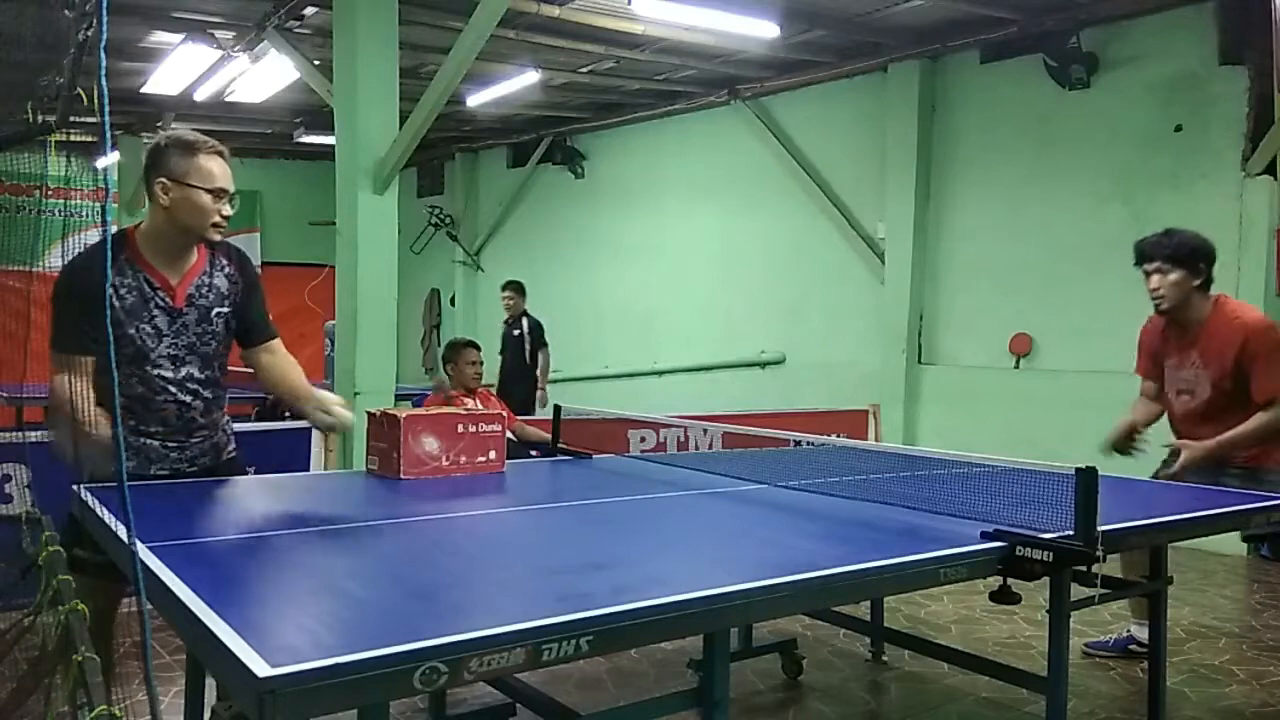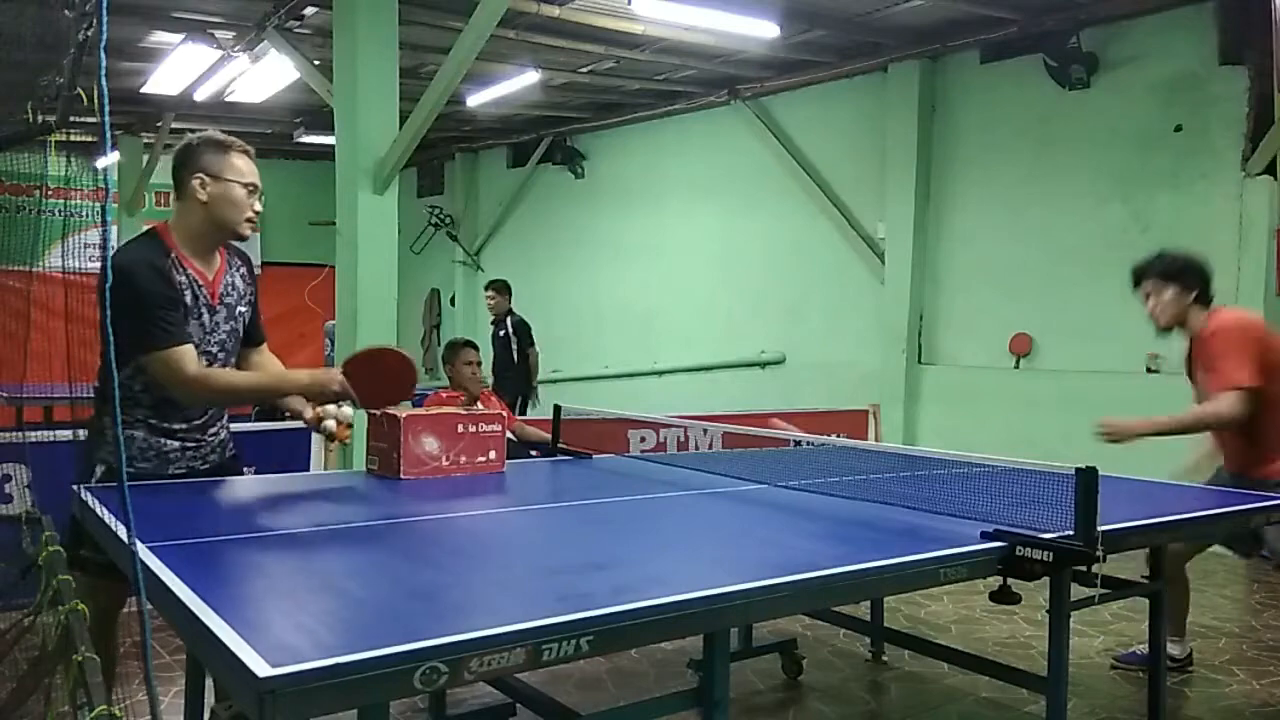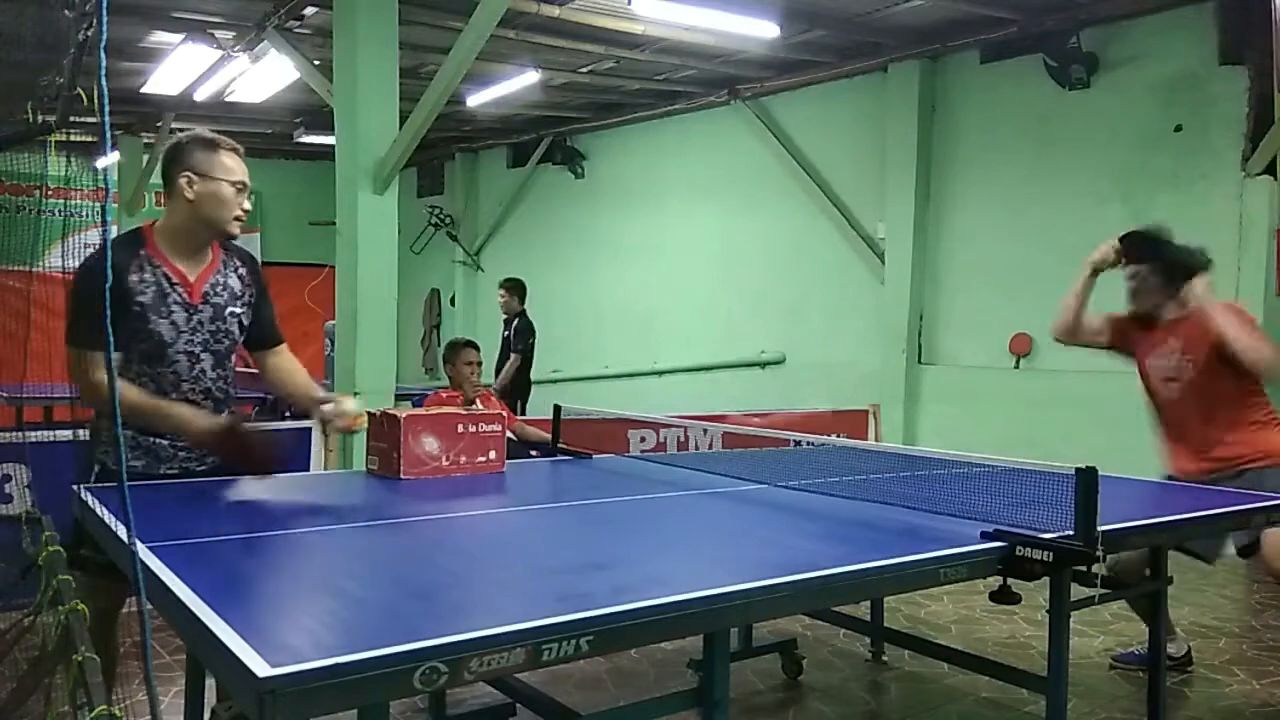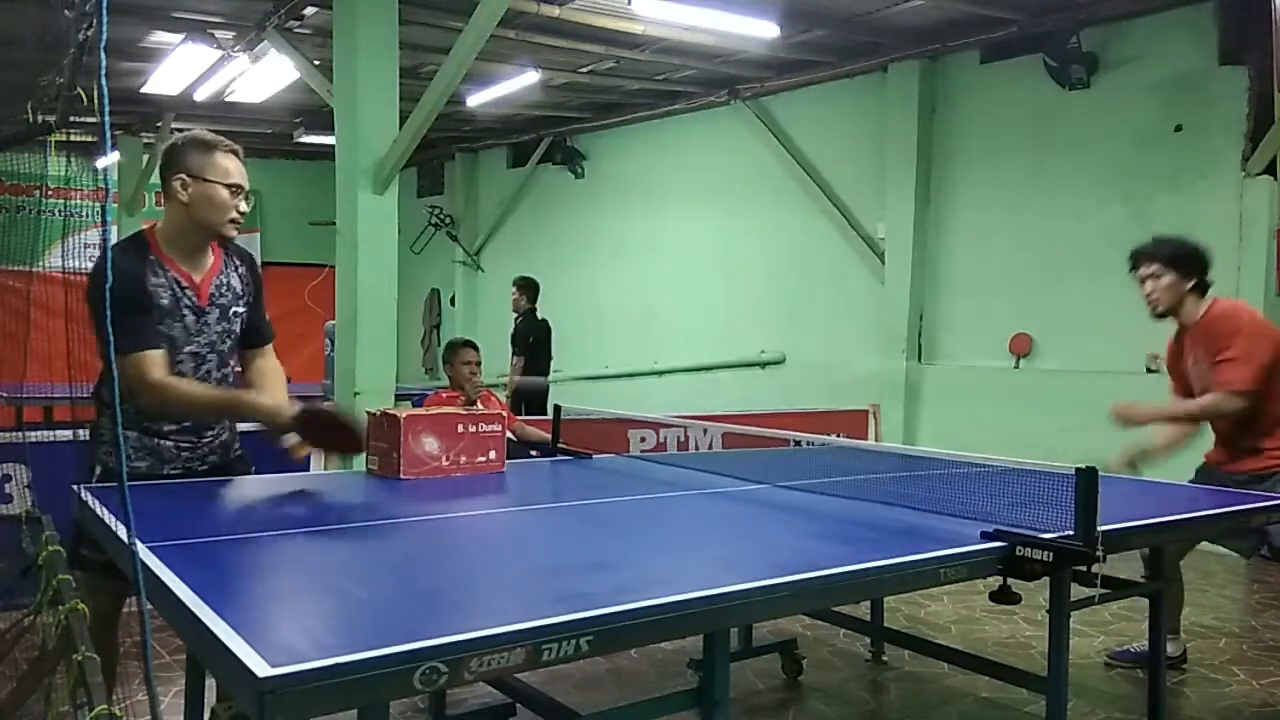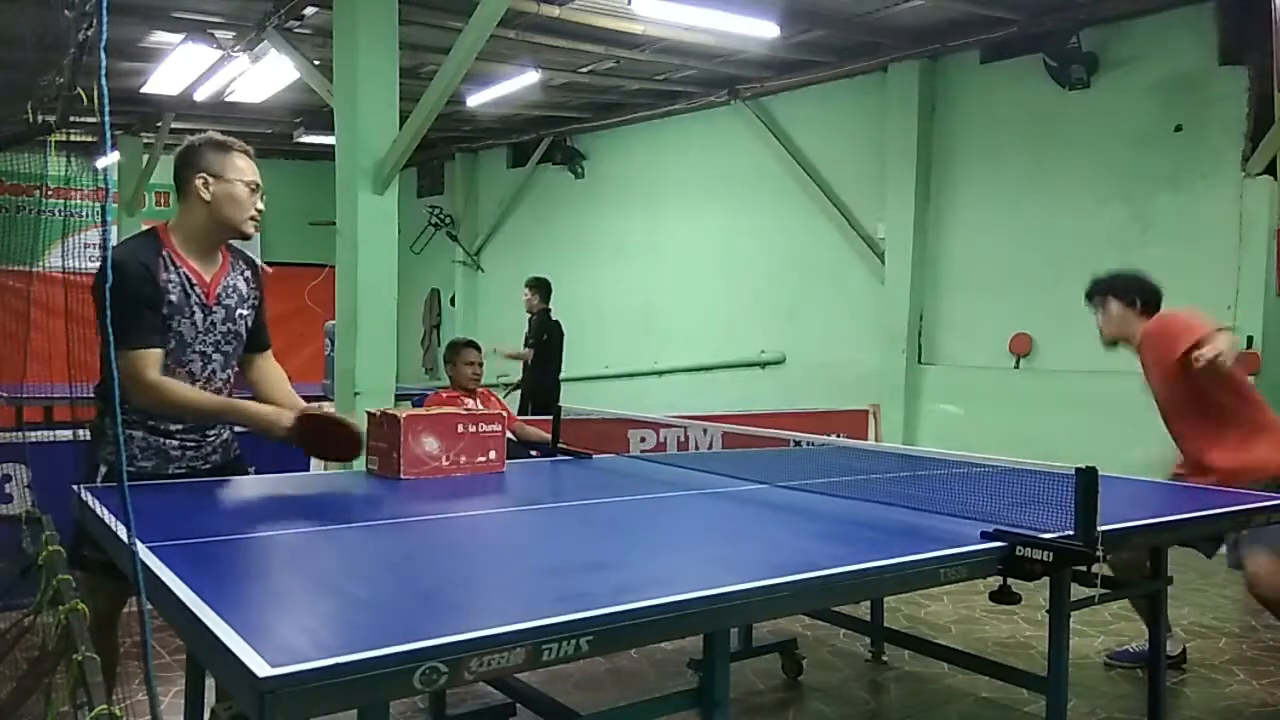
dt=0.5s
person 1, frame 1
left shoulder: (233, 267)
right shoulder: (91, 273)
left elbow: (267, 353)
right elbow: (70, 377)
left wrist: (312, 402)
right wrist: (83, 419)
left hip: (214, 464)
right hip: (122, 470)
right knee: (94, 607)
person 1, frame 2
left shoulder: (240, 267)
right shoulder: (139, 267)
left elbow: (253, 354)
right elbow: (188, 381)
left wrist: (309, 409)
right wrist: (307, 382)
left hip: (212, 462)
right hip: (130, 468)
right knee: (98, 608)
person 1, frame 3
left shoulder: (244, 270)
right shoulder: (111, 268)
left elbow: (273, 358)
right elbow: (93, 380)
left wrist: (322, 404)
right wrist: (182, 421)
left hip: (218, 468)
right hip: (131, 469)
right knee: (100, 605)
person 1, frame 4
left shoulder: (242, 267)
right shoulder: (122, 271)
left elbow: (259, 355)
right elbow: (151, 387)
left wrist: (284, 418)
right wrist: (251, 406)
left hip: (217, 462)
right hip: (134, 469)
right knee: (101, 605)
person 1, frame 5
left shoulder: (246, 272)
right shoulder: (132, 266)
left elbow: (258, 362)
right elbow: (144, 385)
left wrist: (302, 413)
right wrist: (254, 417)
left hip: (217, 463)
right hip: (135, 467)
right knee: (101, 605)
person 2, frame 1
right shoulder: (1155, 331)
right elbow: (1152, 397)
left wrist: (1208, 449)
right wrist: (1130, 425)
right hip: (1195, 455)
right ankle: (1141, 634)
person 2, frame 2
left shoulder: (1228, 329)
right shoulder: (1198, 346)
left elbow: (1233, 409)
left wrist: (1143, 426)
right hip: (1245, 472)
right knee: (1169, 550)
right ankle: (1175, 648)
person 2, frame 3
left shoulder: (1221, 315)
right shoulder: (1134, 329)
right elbow: (1064, 333)
left wrist: (1212, 310)
right wrist: (1091, 271)
right hip: (1189, 475)
right knee: (1122, 564)
right ankle: (1171, 647)
person 2, frame 4
left shoulder: (1235, 320)
right shoulder: (1178, 347)
left elbow: (1233, 402)
right elbow: (1186, 425)
left wrist: (1149, 412)
right wrist: (1135, 455)
right hip: (1229, 466)
right knee: (1158, 549)
right ankle: (1169, 645)
person 2, frame 5
left shoulder: (1168, 327)
right shoulder: (1152, 350)
left elbow: (1222, 339)
left wrist: (1218, 350)
right hip: (1201, 476)
right knee: (1121, 552)
right ankle: (1167, 644)
